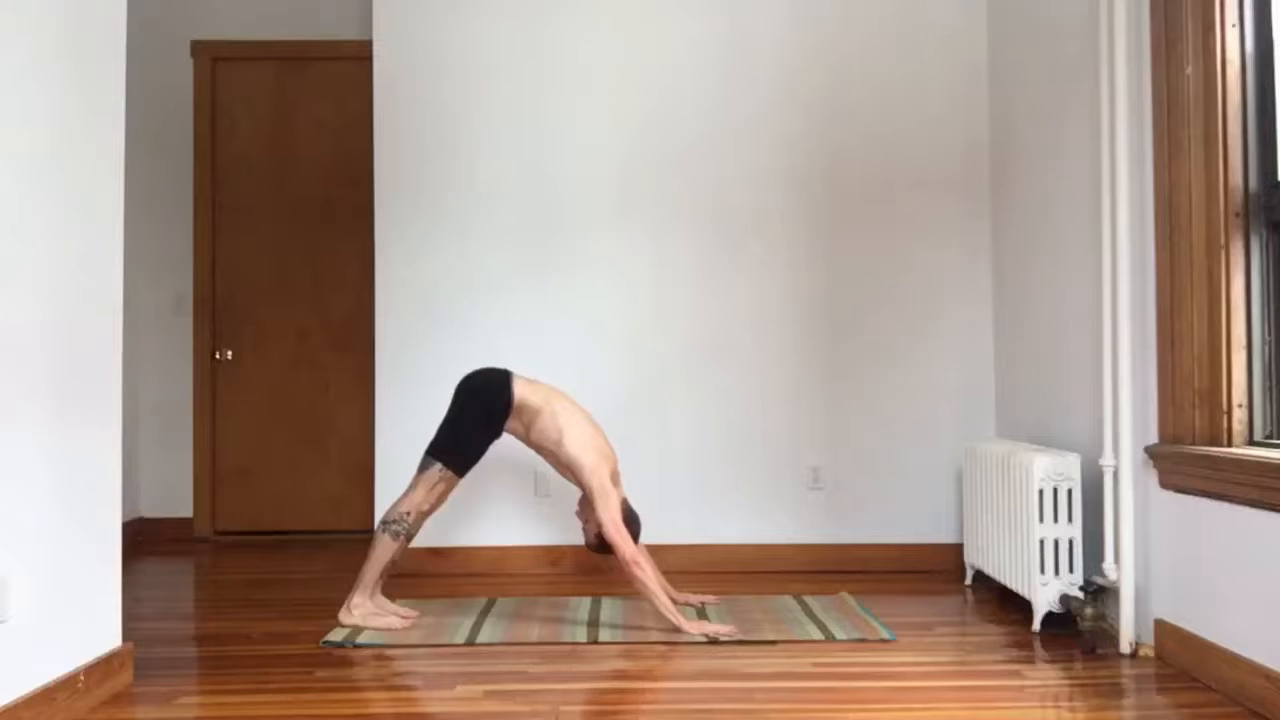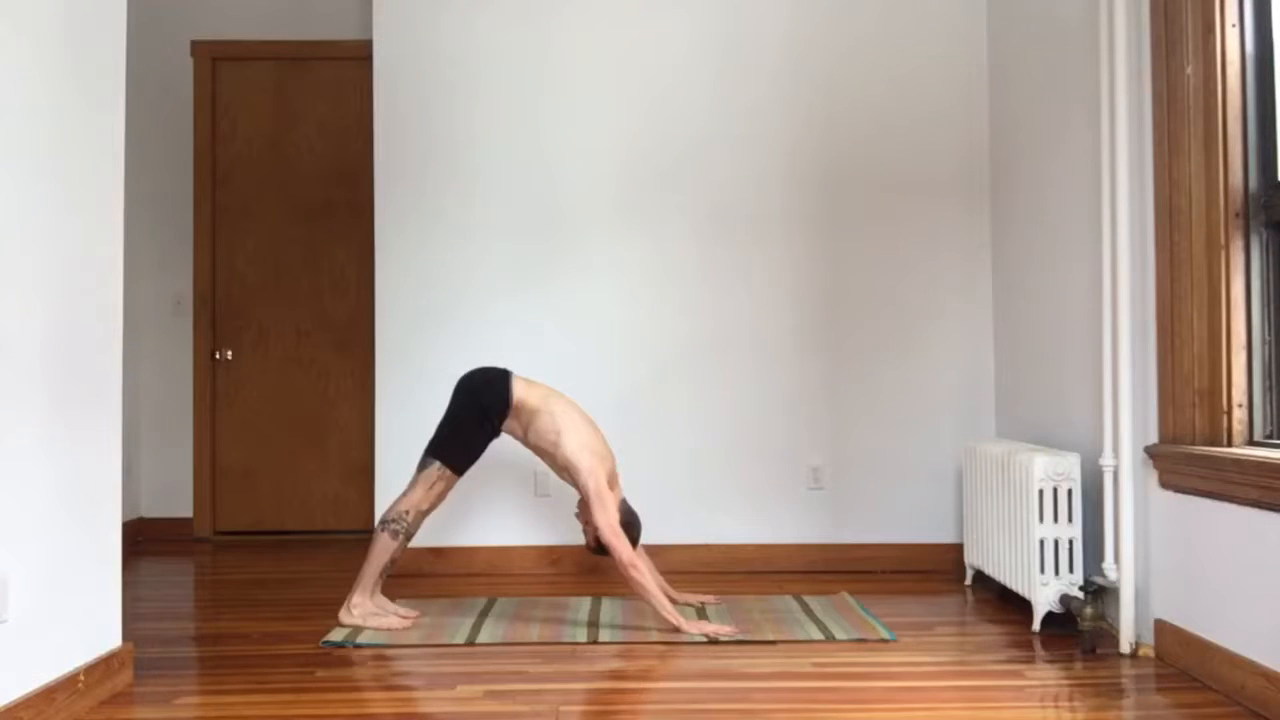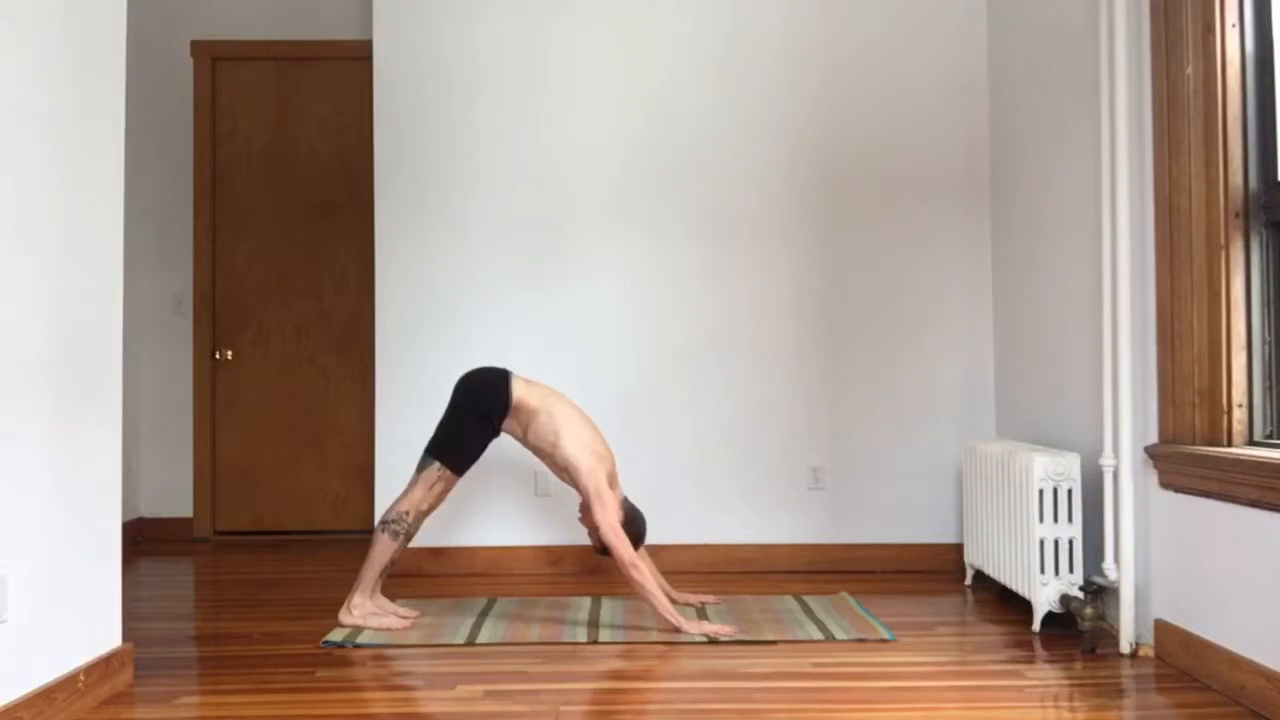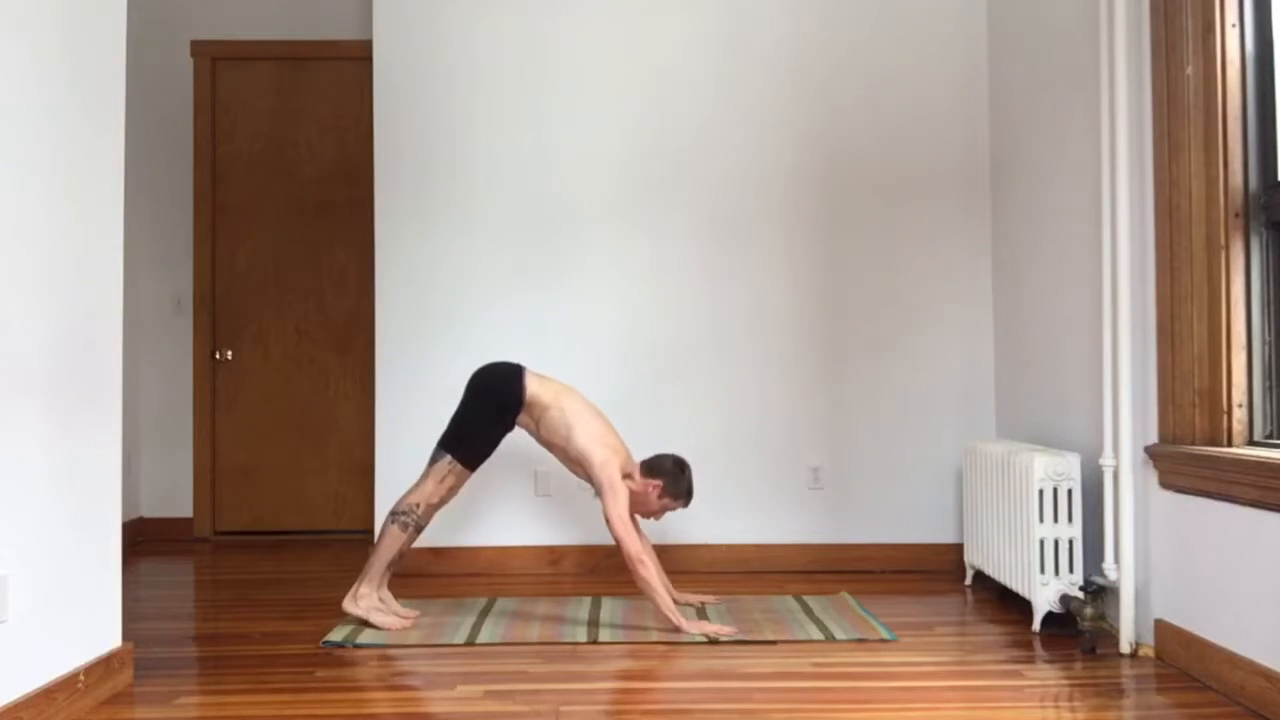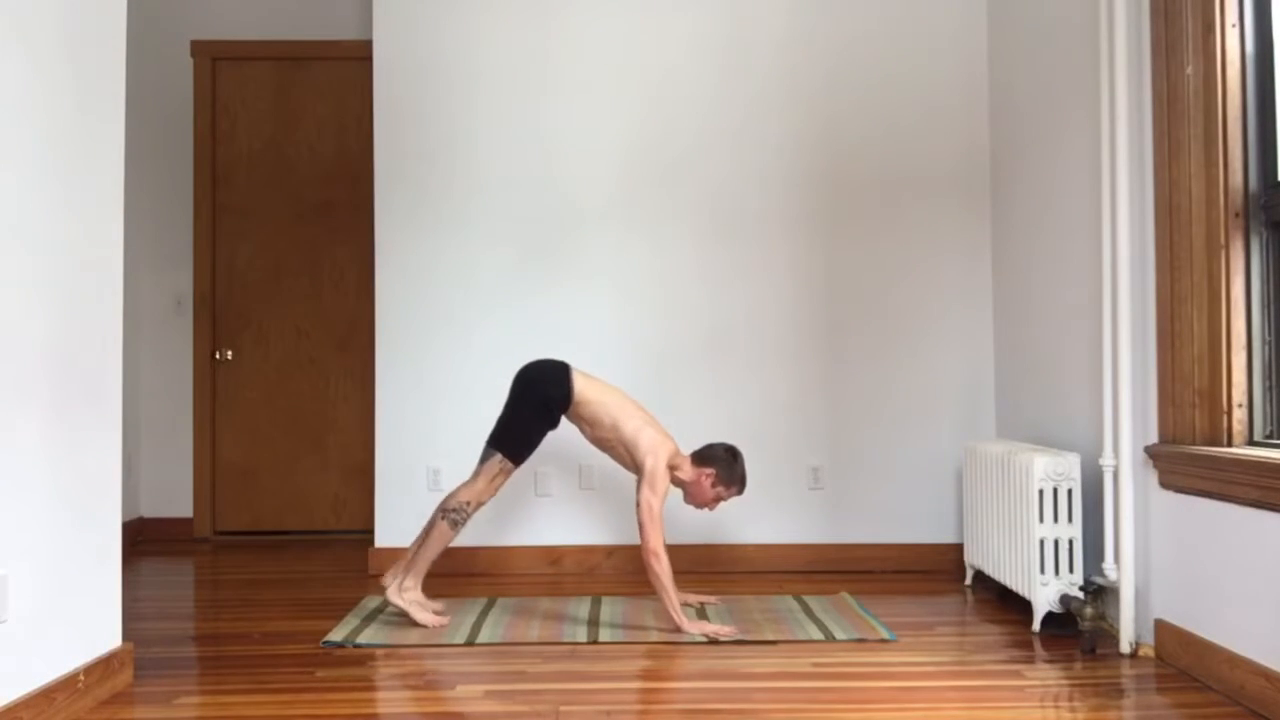
dt=1s
person 1, frame 1
left shoulder: (604, 477)
right shoulder: (600, 482)
left elbow: (633, 546)
right elbow: (631, 559)
left wrist: (674, 594)
right wrist: (681, 622)
left hip: (498, 400)
right hip: (489, 398)
left knee: (426, 499)
right knee: (423, 496)
left ankle: (371, 594)
right ankle: (358, 602)
person 1, frame 2
left shoulder: (603, 480)
right shoulder: (596, 483)
left elbow: (631, 549)
right elbow: (628, 561)
left wrist: (673, 594)
right wrist: (681, 622)
left hip: (497, 399)
right hip: (488, 397)
left knee: (426, 497)
right knee: (423, 495)
left ankle: (372, 594)
right ankle: (358, 602)
person 1, frame 3
left shoulder: (604, 482)
right shoulder: (597, 485)
left elbow: (633, 549)
right elbow: (629, 561)
left wrist: (673, 594)
right wrist: (680, 621)
left hip: (497, 398)
right hip: (488, 396)
left knee: (425, 497)
right knee: (422, 495)
left ankle: (371, 593)
right ankle: (358, 602)
person 1, frame 4
left shoulder: (623, 468)
right shoulder: (612, 473)
left elbow: (639, 540)
right elbow: (634, 555)
left wrist: (674, 594)
right wrist: (681, 621)
left hip: (511, 393)
right hip: (502, 391)
left knee: (437, 493)
right knee: (433, 489)
left ankle: (378, 587)
right ankle: (363, 592)
person 1, frame 5
left shoulder: (664, 457)
right shoulder: (658, 463)
left elbow: (654, 542)
right elbow: (653, 550)
left wrist: (674, 594)
right wrist: (683, 621)
left hip: (553, 386)
right hip: (547, 386)
left knee: (482, 486)
right knee: (482, 488)
left ankle: (406, 569)
right ankle: (407, 585)
